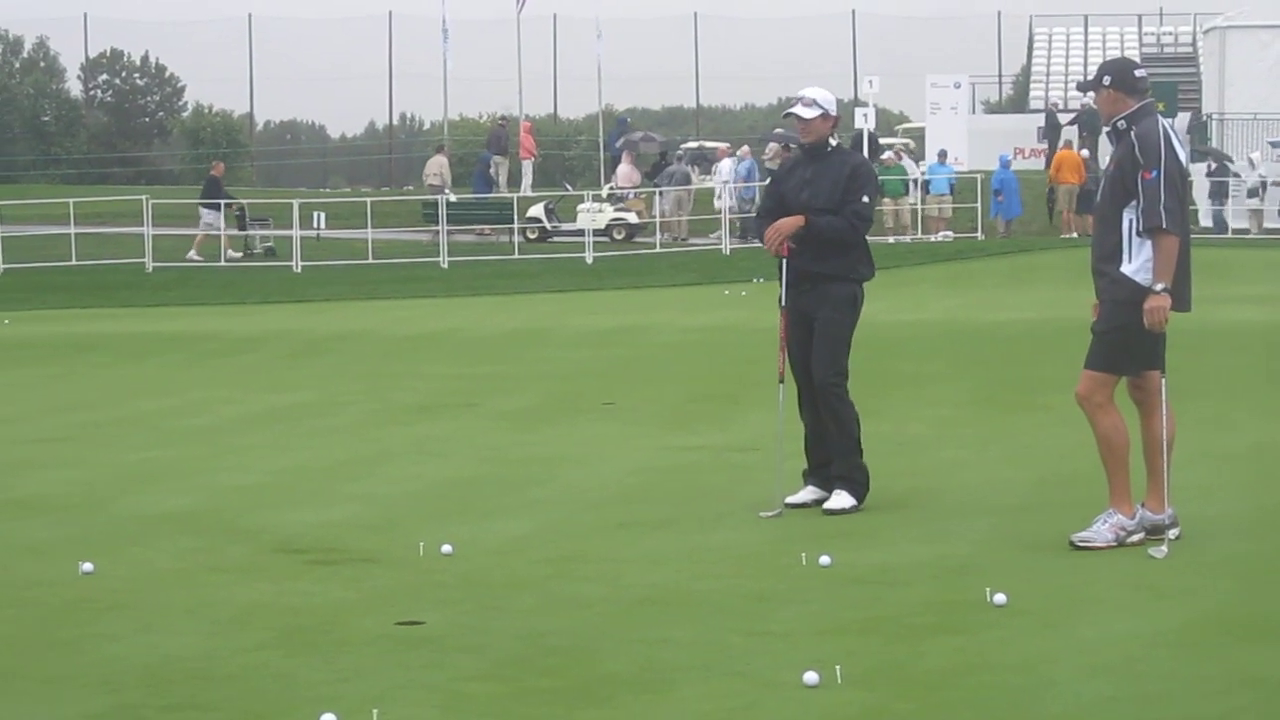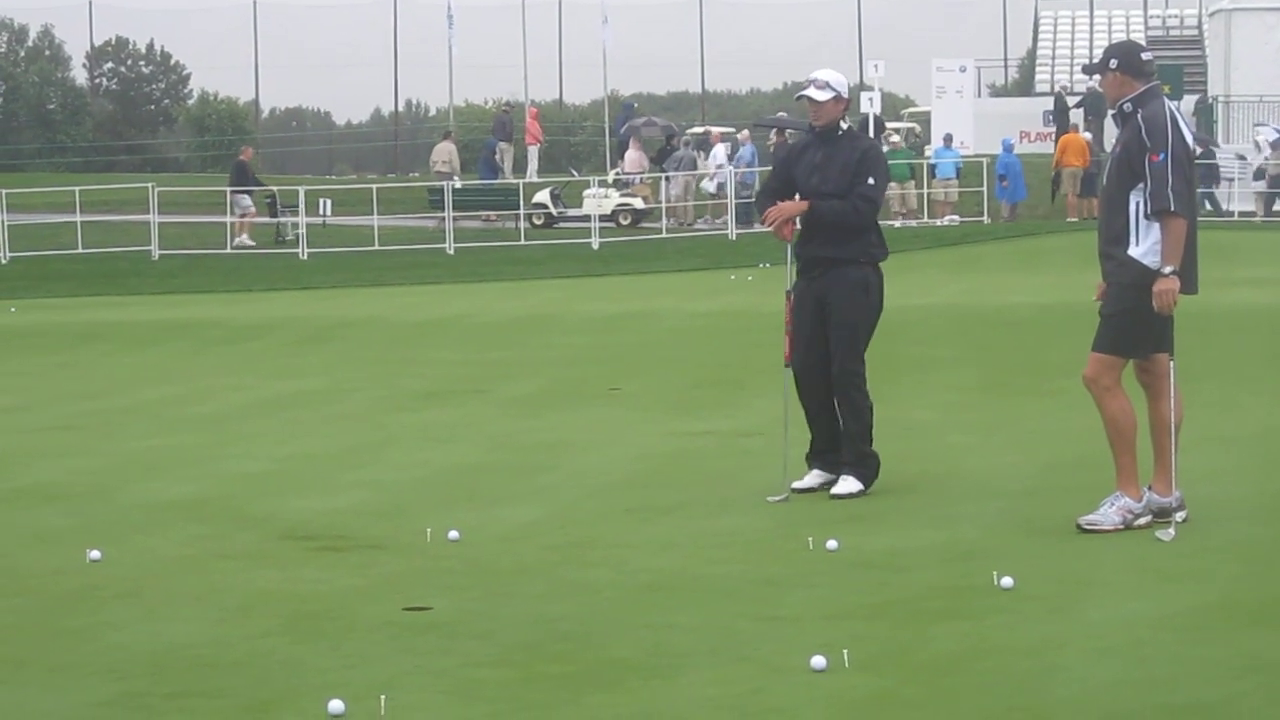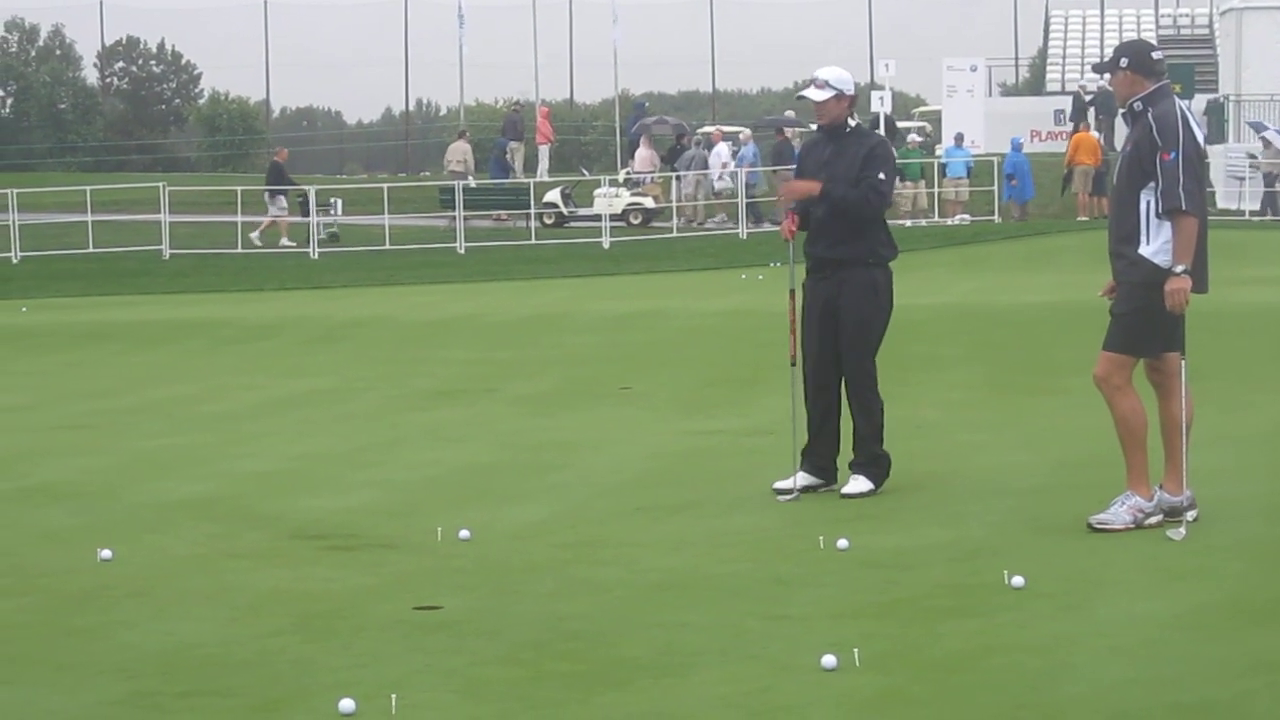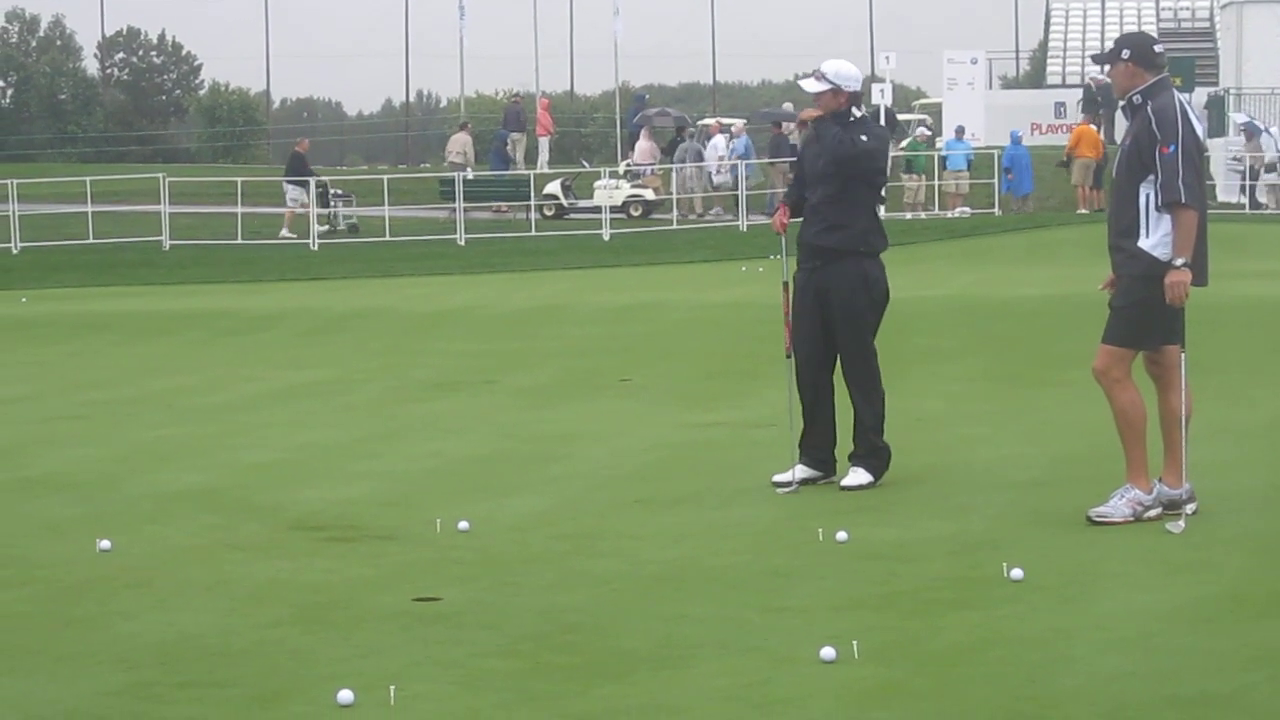
dt=0.4s
person 1, frame 1
left shoulder: (1148, 138)
right shoulder: (1136, 137)
left elbow: (1166, 221)
left wrist: (1161, 288)
left hip: (1139, 289)
right hip: (1131, 288)
left knee: (1093, 392)
right knee: (1146, 393)
left ankle: (1124, 515)
right ankle: (1156, 512)
person 1, frame 2
left shoulder: (1155, 121)
right shoulder: (1141, 120)
left elbow: (1174, 203)
left wrist: (1170, 271)
right wrist: (1117, 271)
left hip: (1147, 273)
right hip: (1138, 271)
left knee: (1100, 375)
right knee: (1153, 376)
left ankle: (1131, 497)
right ankle: (1163, 495)
person 1, frame 3
left shoulder: (1166, 120)
right shoulder: (1150, 119)
left elbow: (1185, 202)
left wrist: (1181, 270)
right wrist: (1127, 269)
left hip: (1159, 272)
right hip: (1148, 270)
left knee: (1111, 374)
right knee: (1164, 376)
left ankle: (1142, 497)
right ankle: (1174, 494)
person 1, frame 4
left shoulder: (1165, 112)
right shoulder: (1149, 112)
left elbow: (1185, 195)
left wrist: (1181, 263)
right wrist: (1125, 264)
left hip: (1158, 265)
right hip: (1148, 264)
left knee: (1110, 367)
right knee: (1163, 369)
left ankle: (1141, 488)
right ankle: (1173, 486)
person 2, frame 1
left shoulder: (855, 168)
right shoulder: (788, 169)
left elbow: (855, 224)
right elbow: (766, 216)
left wrist: (803, 222)
right wrist: (772, 235)
left hip: (838, 287)
right hip: (797, 287)
left knee: (828, 379)
right knee: (806, 384)
left ankle: (850, 481)
right ankle: (820, 477)
person 2, frame 2
left shoulder: (865, 151)
right shoulder: (799, 151)
left elbow: (862, 209)
right elbow: (768, 195)
left wrist: (806, 207)
right wrist: (780, 215)
left hip: (854, 273)
right hip: (811, 271)
left knee: (846, 370)
right knee: (808, 370)
left ankle: (859, 466)
right ankle: (826, 460)
person 2, frame 3
left shoulder: (873, 147)
right shoulder: (812, 148)
left elbow: (873, 203)
left wrist: (820, 190)
right wrist: (794, 218)
left hip: (863, 274)
right hip: (820, 272)
left knee: (859, 373)
right knee: (817, 375)
left ankle: (870, 467)
right ankle: (817, 466)
person 2, frame 4
left shoulder: (872, 134)
right shoulder: (815, 136)
left elbow: (849, 156)
left wrist: (820, 123)
right wrist: (786, 208)
left hip: (854, 265)
right hip: (813, 263)
left knee: (859, 364)
right knee: (809, 364)
left ankle: (870, 458)
right ankle: (816, 458)
